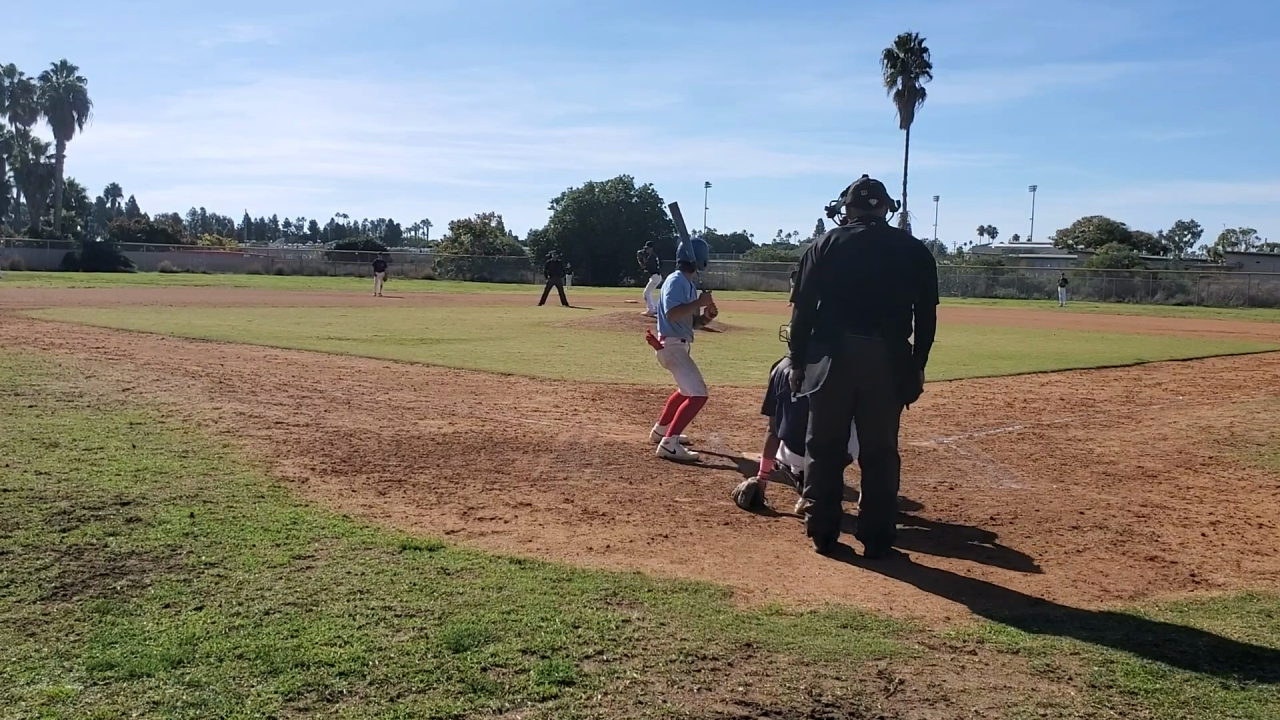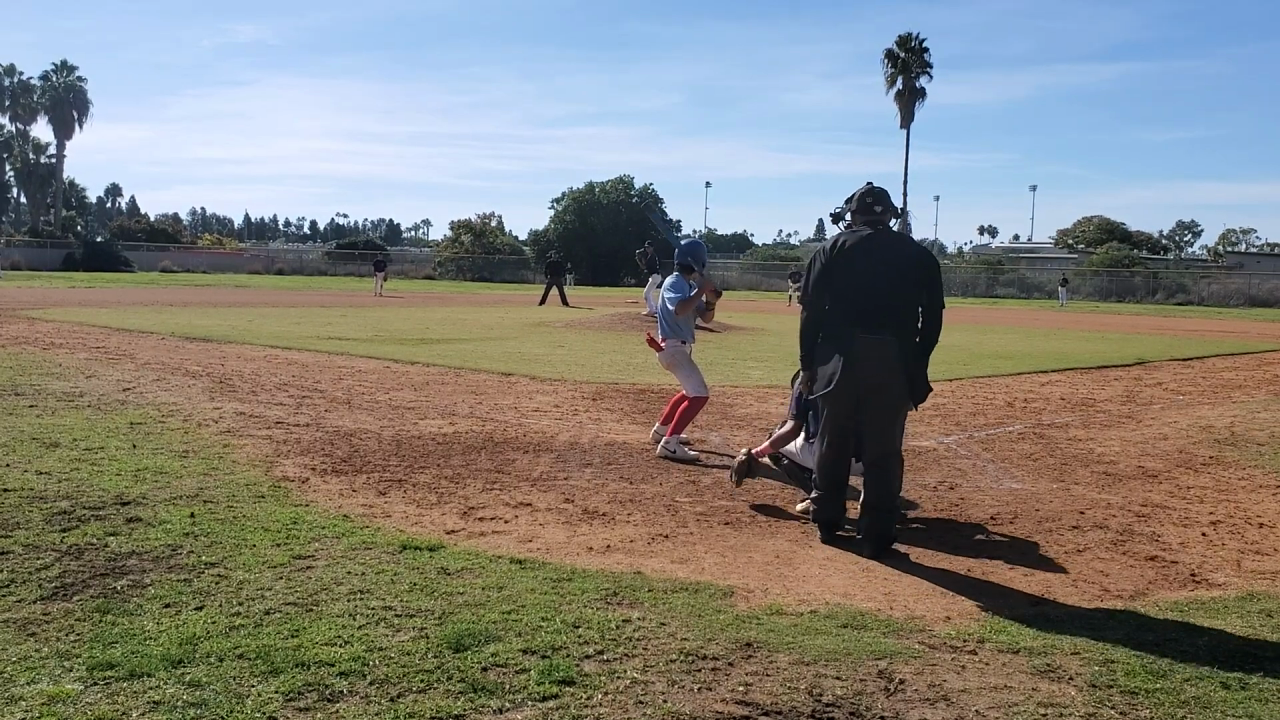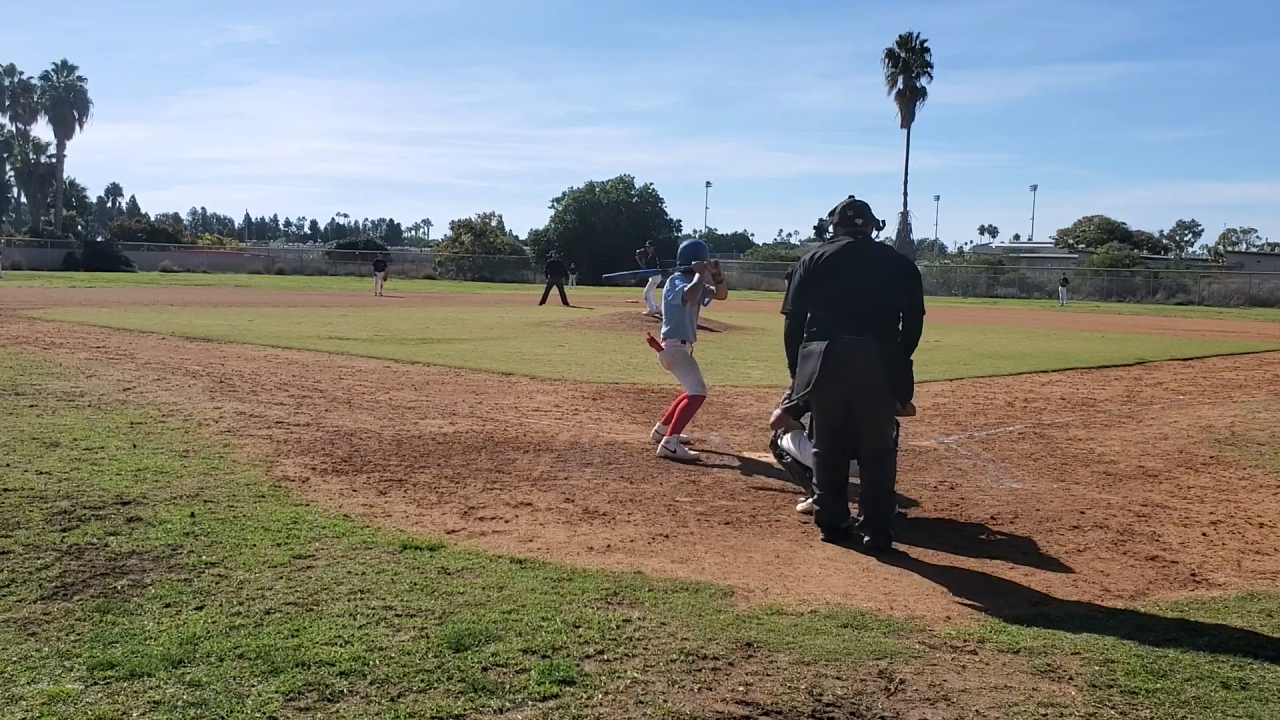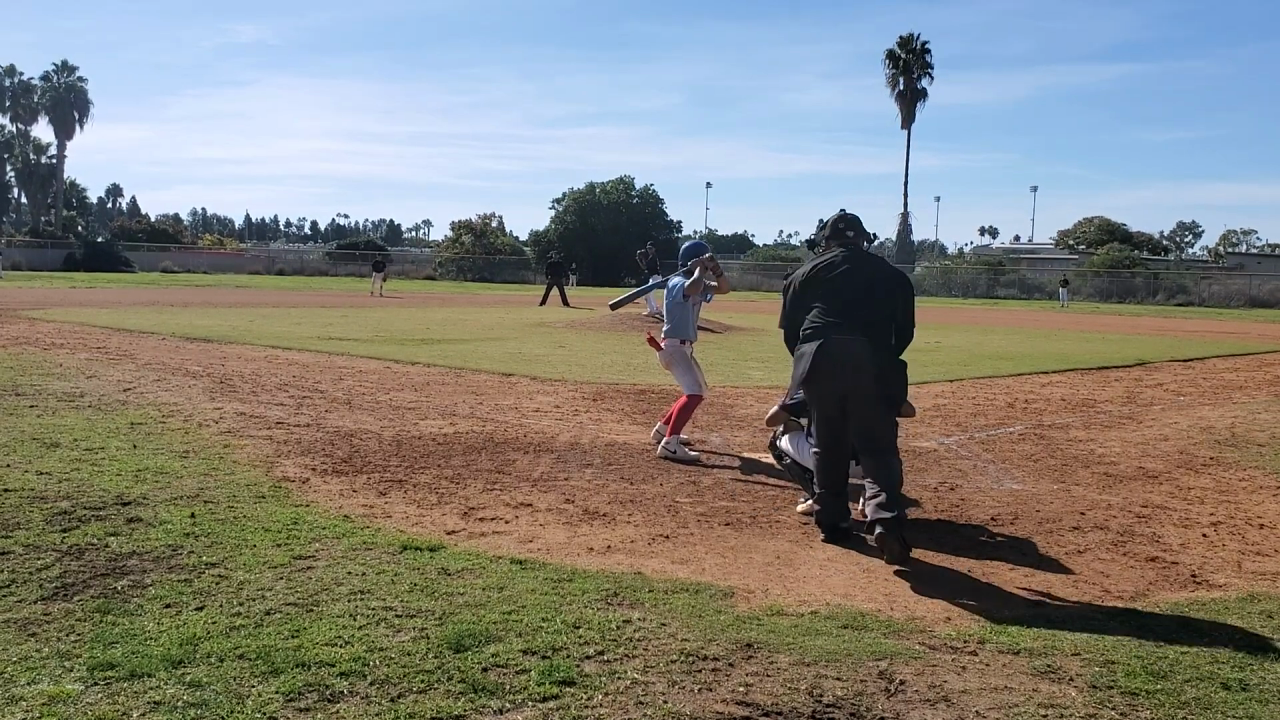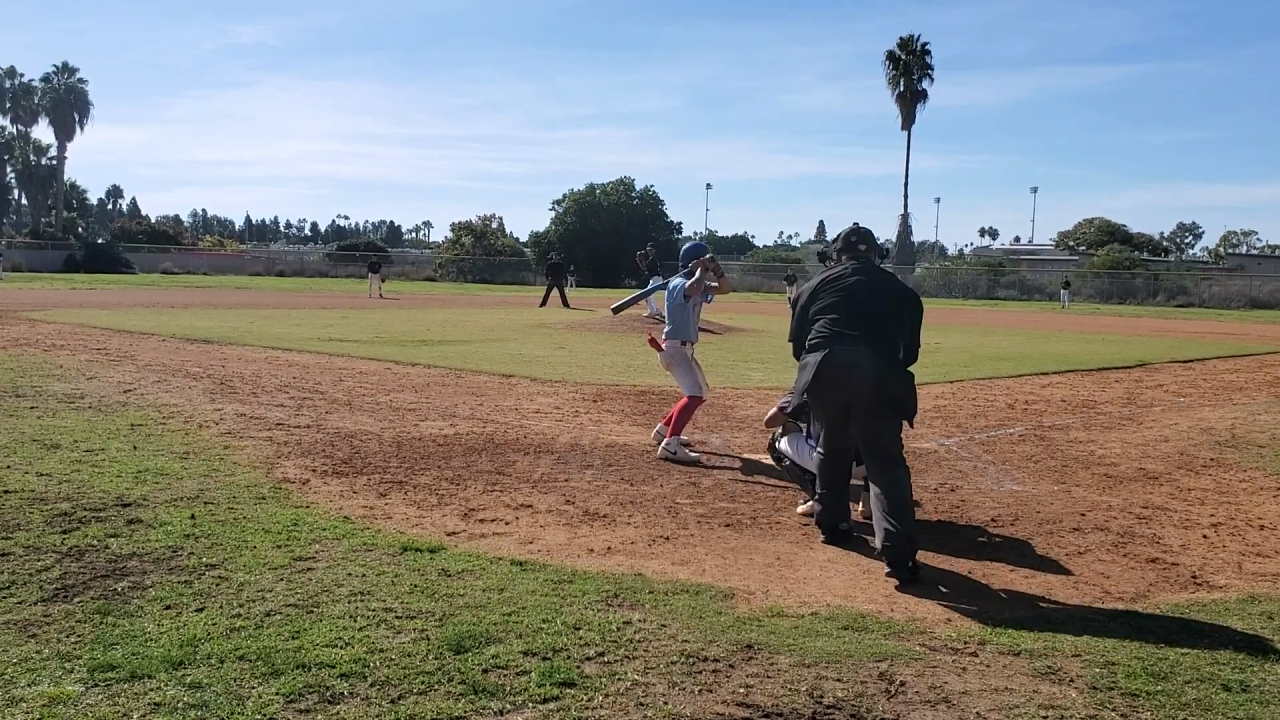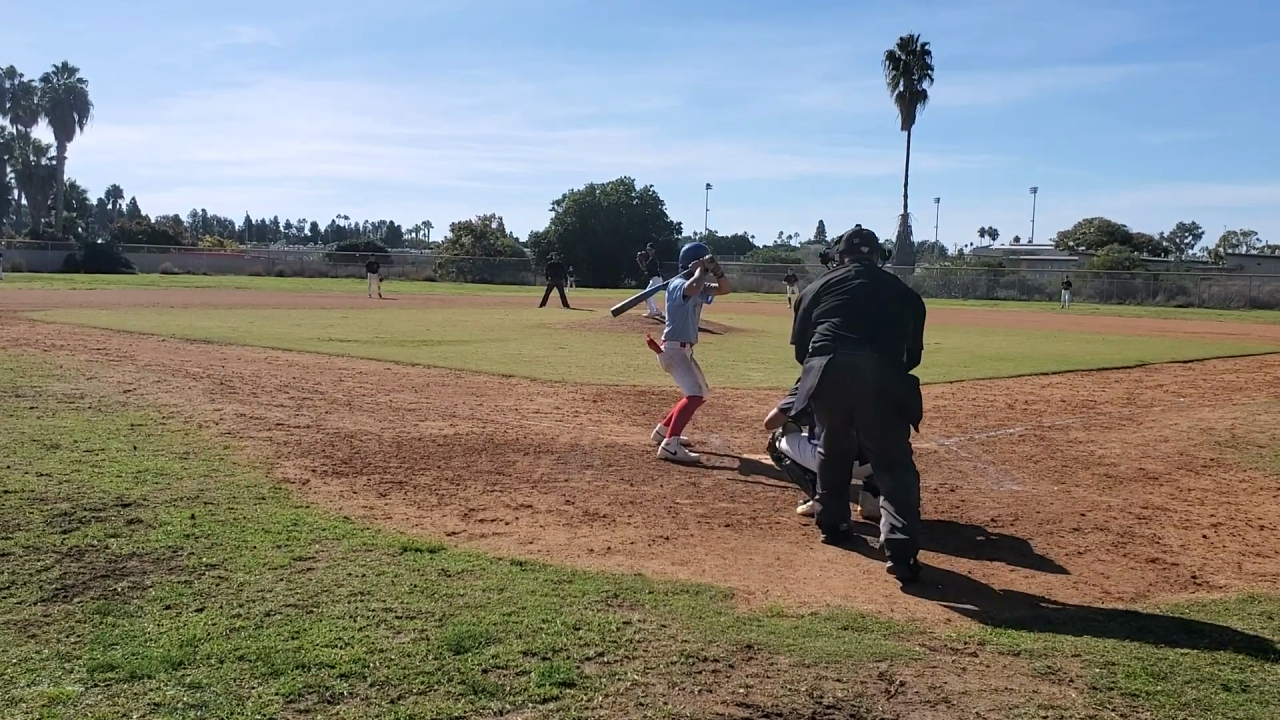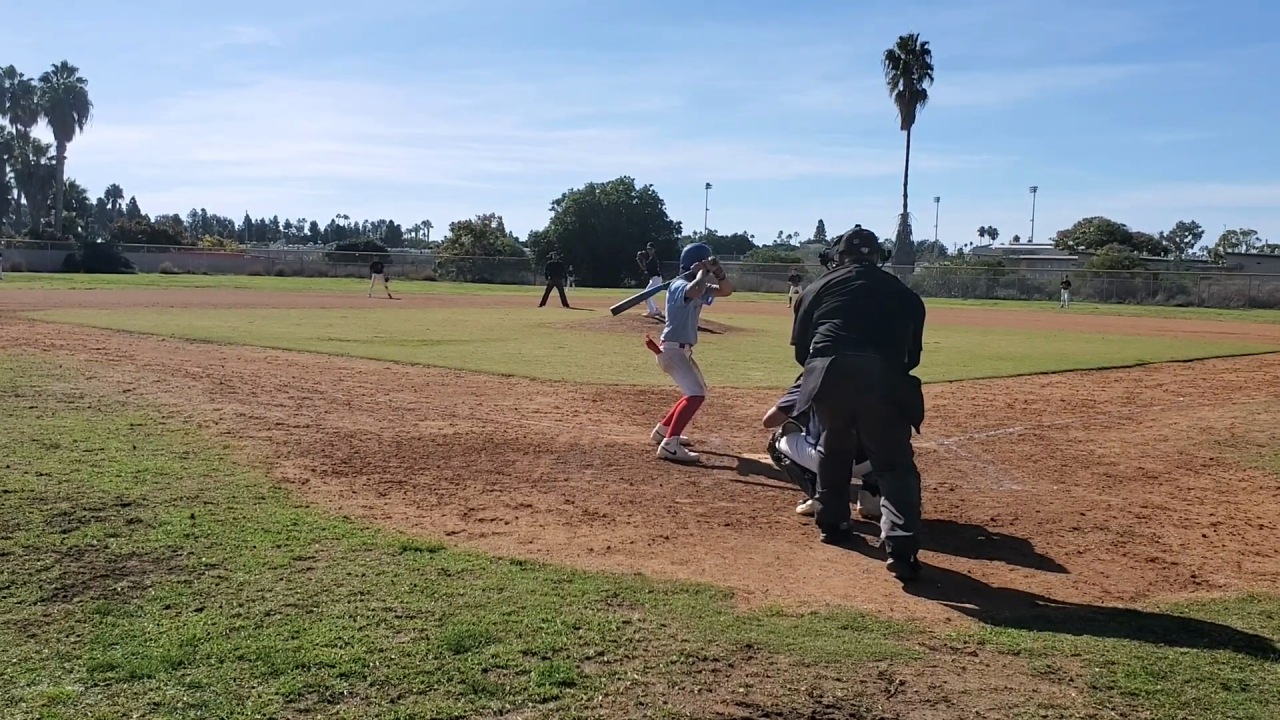
dt=0.4s
person 1, frame 1
left shoulder: (827, 245)
right shoulder: (914, 250)
left elbow: (803, 308)
right elbow: (926, 313)
left wrist: (798, 362)
right wrist: (918, 363)
left hip: (833, 356)
right hip: (888, 359)
left knee: (823, 448)
right knee: (880, 450)
left ankle: (823, 532)
right ankle: (875, 538)
person 1, frame 2
left shoulder: (834, 248)
right shoulder: (919, 255)
left elbow: (812, 311)
right elbow: (933, 317)
left wrist: (808, 364)
right wrist: (917, 362)
left hip: (841, 356)
right hip: (895, 359)
left knee: (833, 442)
right knee: (884, 451)
left ankle: (828, 521)
right ankle: (876, 536)
person 1, frame 3
left shoulder: (815, 259)
right shoulder: (899, 263)
left elbow: (794, 320)
right elbow: (913, 322)
left wrist: (797, 370)
right wrist: (897, 364)
left hip: (825, 356)
right hip: (879, 359)
left knee: (829, 445)
right knee: (877, 448)
left ankle: (832, 522)
right ankle: (875, 530)
person 1, frame 4
left shoulder: (807, 272)
right shoulder: (889, 273)
left elbow: (790, 331)
right elbow: (903, 333)
left hip: (820, 357)
right hip: (869, 360)
left knee: (829, 444)
right knee: (878, 447)
left ankle: (832, 522)
right ankle: (886, 522)
person 1, frame 5
left shoulder: (816, 284)
right shoulder: (899, 289)
left elbow: (798, 343)
right elbow: (910, 352)
left hip: (823, 367)
right hip: (876, 372)
left knee: (833, 447)
right knee: (886, 459)
left ankle: (832, 524)
right ankle: (898, 553)
person 1, frame 6
left shoulder: (818, 287)
right shoulder: (902, 291)
left elbow: (800, 347)
right elbow: (913, 354)
left hip: (827, 371)
right hip: (881, 375)
left knee: (834, 448)
right knee: (894, 462)
left ankle: (832, 524)
right ankle: (900, 549)
person 1, frame 7
left shoulder: (819, 288)
right shoulder: (903, 293)
left elbow: (801, 349)
right elbow: (912, 355)
left hip: (829, 373)
right hip: (883, 377)
left knee: (834, 446)
right knee: (895, 463)
left ankle: (831, 523)
right ankle: (901, 547)
person 2, frame 1
left shoulder: (689, 285)
right shoulder: (675, 281)
right elbow: (672, 313)
left wrist: (705, 315)
right wrist: (700, 302)
left hip: (679, 345)
right hip: (671, 346)
left knee: (687, 390)
right knee: (699, 393)
left ankle: (661, 430)
right ankle: (668, 444)
person 2, frame 2
left shoulder: (691, 285)
right shoulder: (673, 283)
left elbow: (707, 317)
right elbow: (681, 309)
left wrist: (711, 300)
right wrist: (701, 289)
left hip: (682, 347)
right hip: (673, 347)
left knee: (691, 391)
right knee: (700, 394)
left ankle: (661, 430)
right ankle: (668, 443)
person 2, frame 3
left shoulder: (693, 283)
right shoulder: (675, 282)
left elbow: (722, 295)
right elbow: (691, 296)
left wrist: (716, 274)
right wrist: (701, 274)
left hip: (684, 347)
right hip: (673, 347)
left knee: (694, 390)
right knee: (698, 392)
left ankle: (662, 429)
right ankle: (669, 443)
person 2, frame 4
left shoulder: (696, 283)
right shoulder: (676, 283)
left elbow: (724, 288)
right elbow: (693, 289)
left wrist: (714, 268)
right wrist: (700, 269)
left hip: (685, 347)
right hip: (672, 347)
left knee: (699, 391)
right knee: (694, 392)
left ankle: (663, 429)
right ankle: (669, 444)
person 2, frame 5
left shoulder: (697, 285)
right shoulder: (677, 284)
left elbow: (725, 288)
right elbow: (694, 289)
left wrist: (715, 268)
right wrist: (702, 269)
left hip: (686, 349)
right hip: (673, 348)
left knee: (700, 393)
right knee: (694, 394)
left ankle: (664, 430)
right ankle: (670, 445)
person 2, frame 6
left shoulder: (698, 286)
right shoulder: (678, 284)
left elbow: (724, 288)
right elbow: (693, 288)
left wrist: (715, 269)
right wrist: (701, 269)
left hip: (685, 350)
right hip: (672, 349)
left knee: (701, 393)
right knee: (694, 394)
left ankle: (664, 430)
right ankle: (670, 445)
person 2, frame 7
left shoulder: (696, 285)
right shoulder: (679, 285)
left elbow: (726, 290)
right elbow: (695, 290)
left wrist: (717, 270)
right wrist: (703, 272)
left hip: (683, 350)
right hip: (671, 350)
left knee: (697, 392)
right knee: (695, 394)
left ankle: (664, 430)
right ankle: (669, 445)
